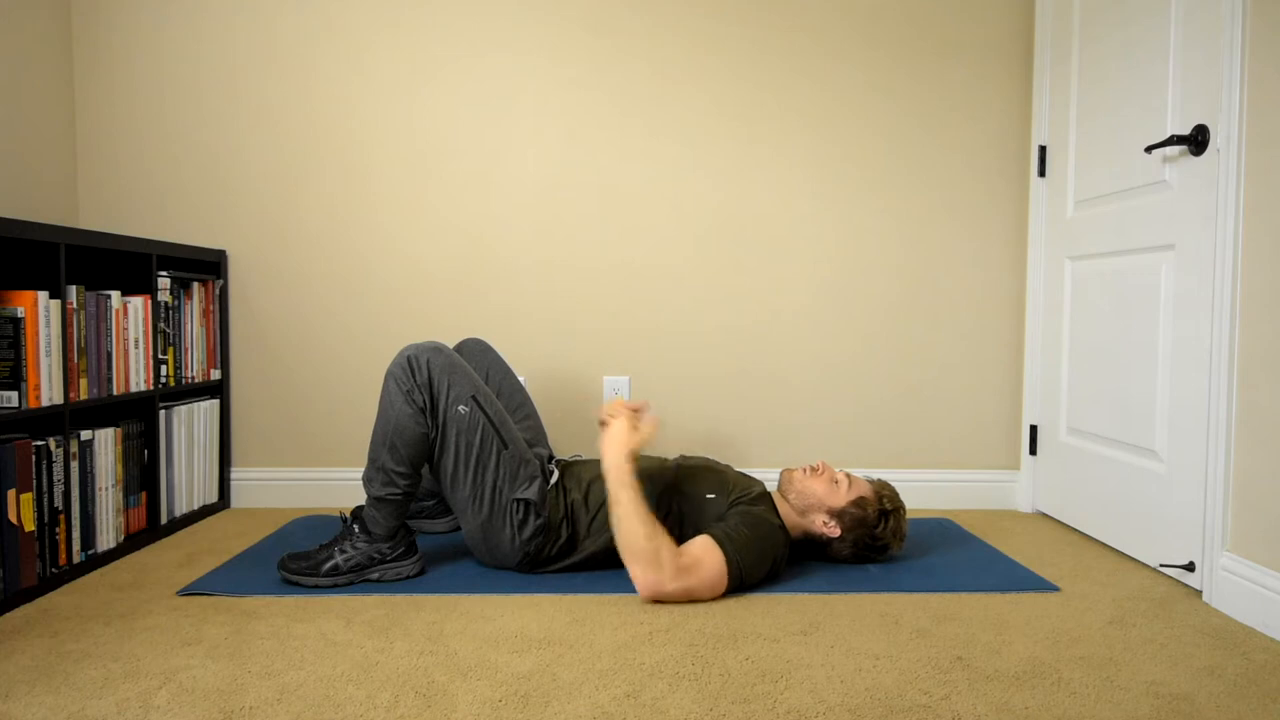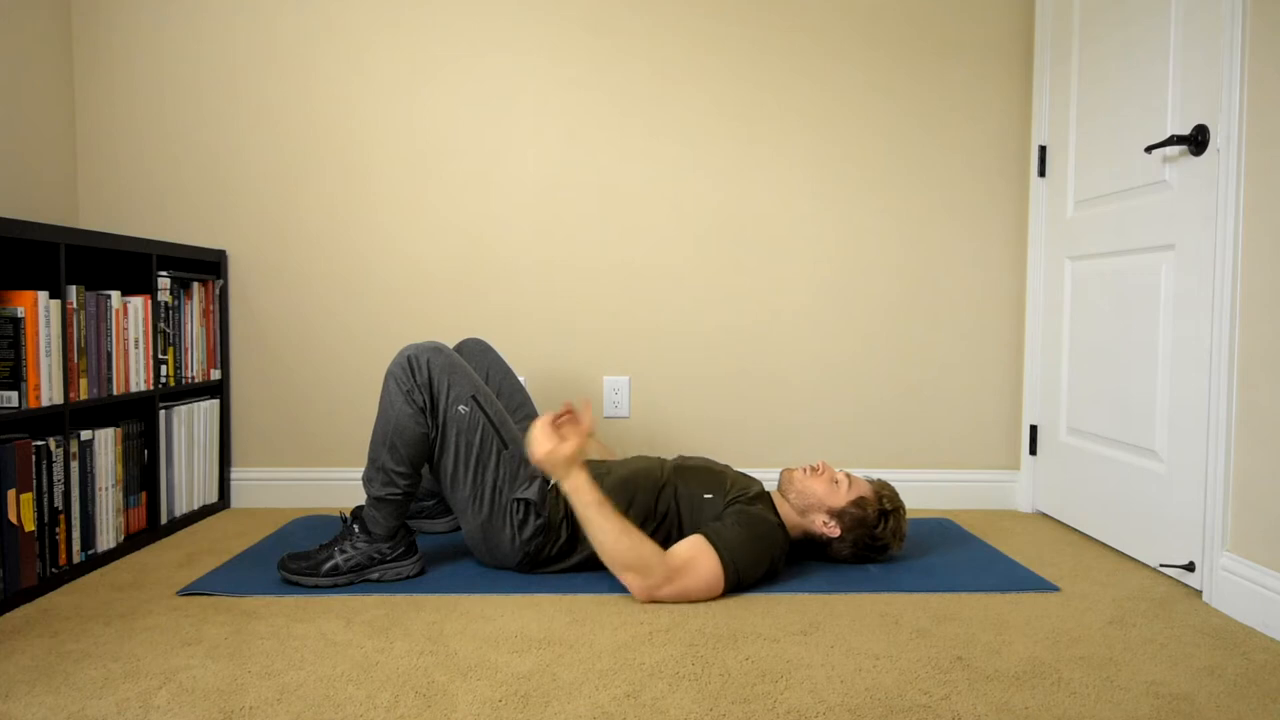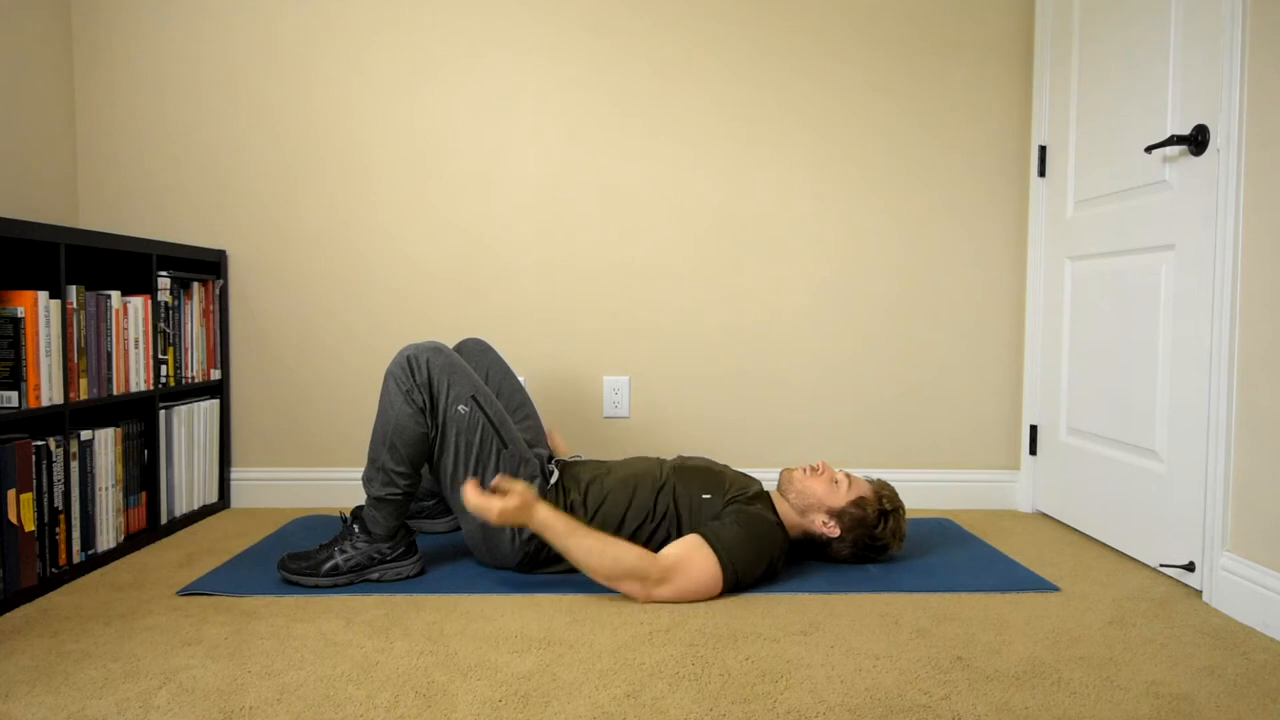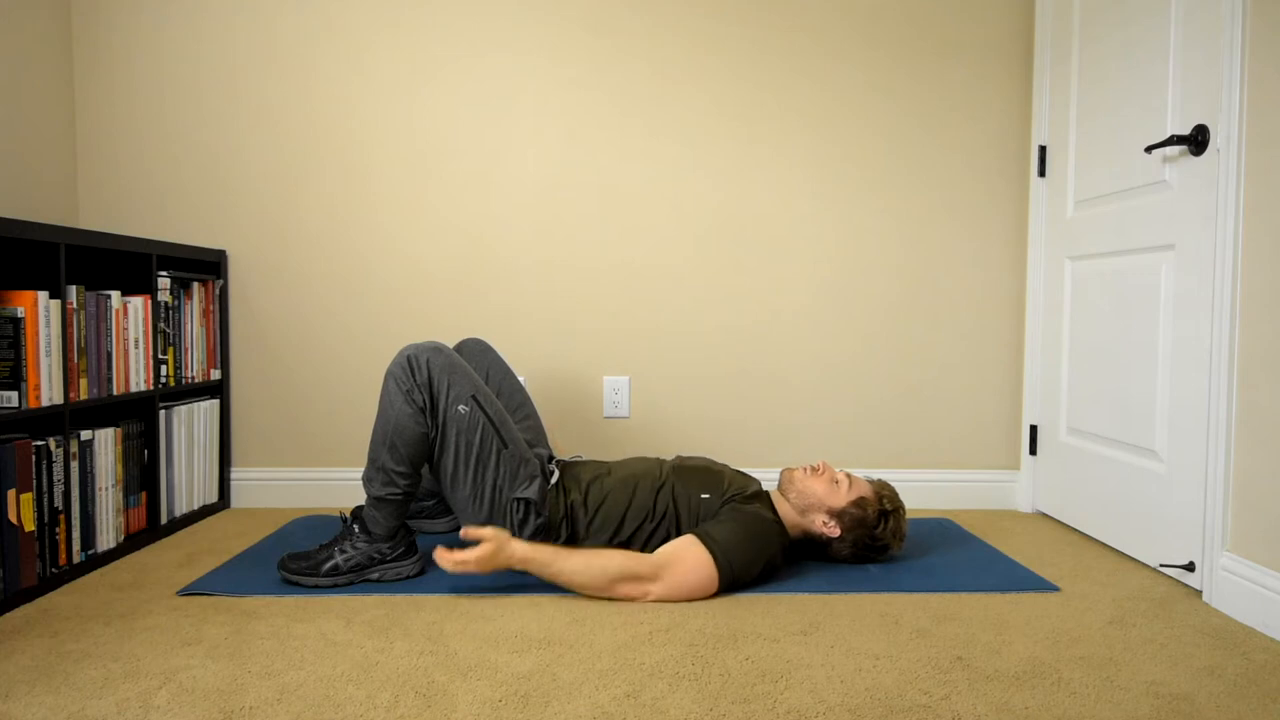
dt=0.1s
person 1, frame 1
left shoulder: (760, 538)
right shoulder: (754, 504)
left elbow: (659, 577)
left wrist: (618, 459)
right wrist: (626, 446)
left hip: (526, 520)
right hip: (554, 485)
left knee: (422, 364)
right knee: (471, 352)
left ankle: (378, 543)
right ankle: (426, 502)
person 1, frame 2
left shoulder: (758, 537)
right shoulder: (754, 505)
left elbow: (650, 578)
left wrist: (570, 471)
right wrist: (588, 449)
left hip: (525, 520)
right hip: (549, 493)
left knee: (423, 363)
right knee: (471, 351)
left ankle: (379, 541)
right ankle: (426, 500)
person 1, frame 3
left shoulder: (758, 537)
right shoulder: (753, 506)
left elbow: (653, 579)
left wrist: (533, 517)
right wrist: (560, 461)
left hip: (537, 511)
right hip: (554, 485)
left knee: (422, 365)
right knee: (470, 352)
left ankle: (378, 543)
right ankle: (426, 503)
person 1, frame 4
left shoulder: (755, 537)
right shoulder: (753, 505)
left elbow: (643, 579)
left wrist: (515, 553)
right wrist: (554, 470)
left hip: (535, 513)
right hip: (556, 483)
left knee: (422, 365)
right knee: (470, 352)
left ankle: (378, 543)
right ankle: (426, 502)
